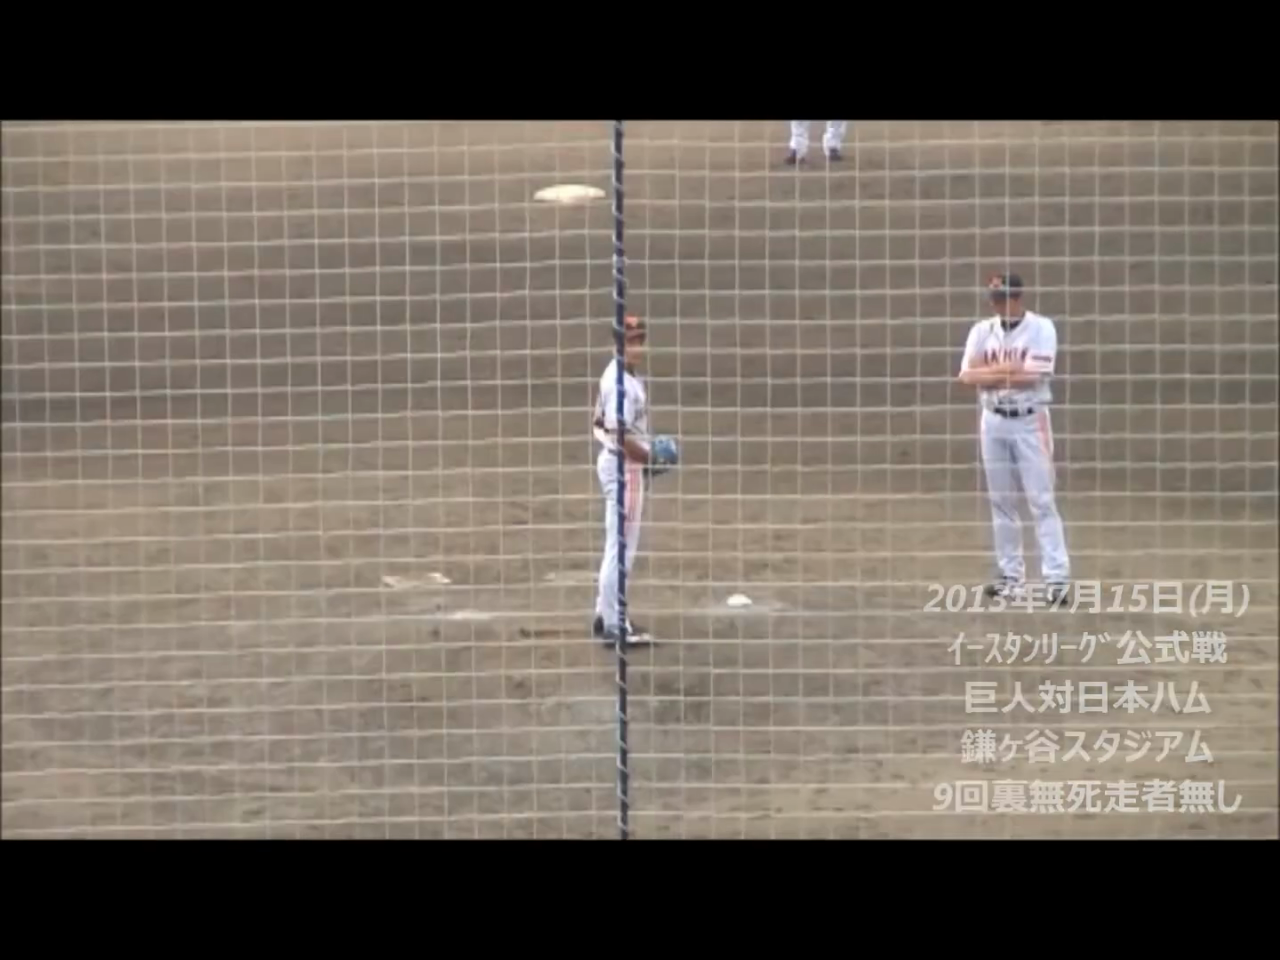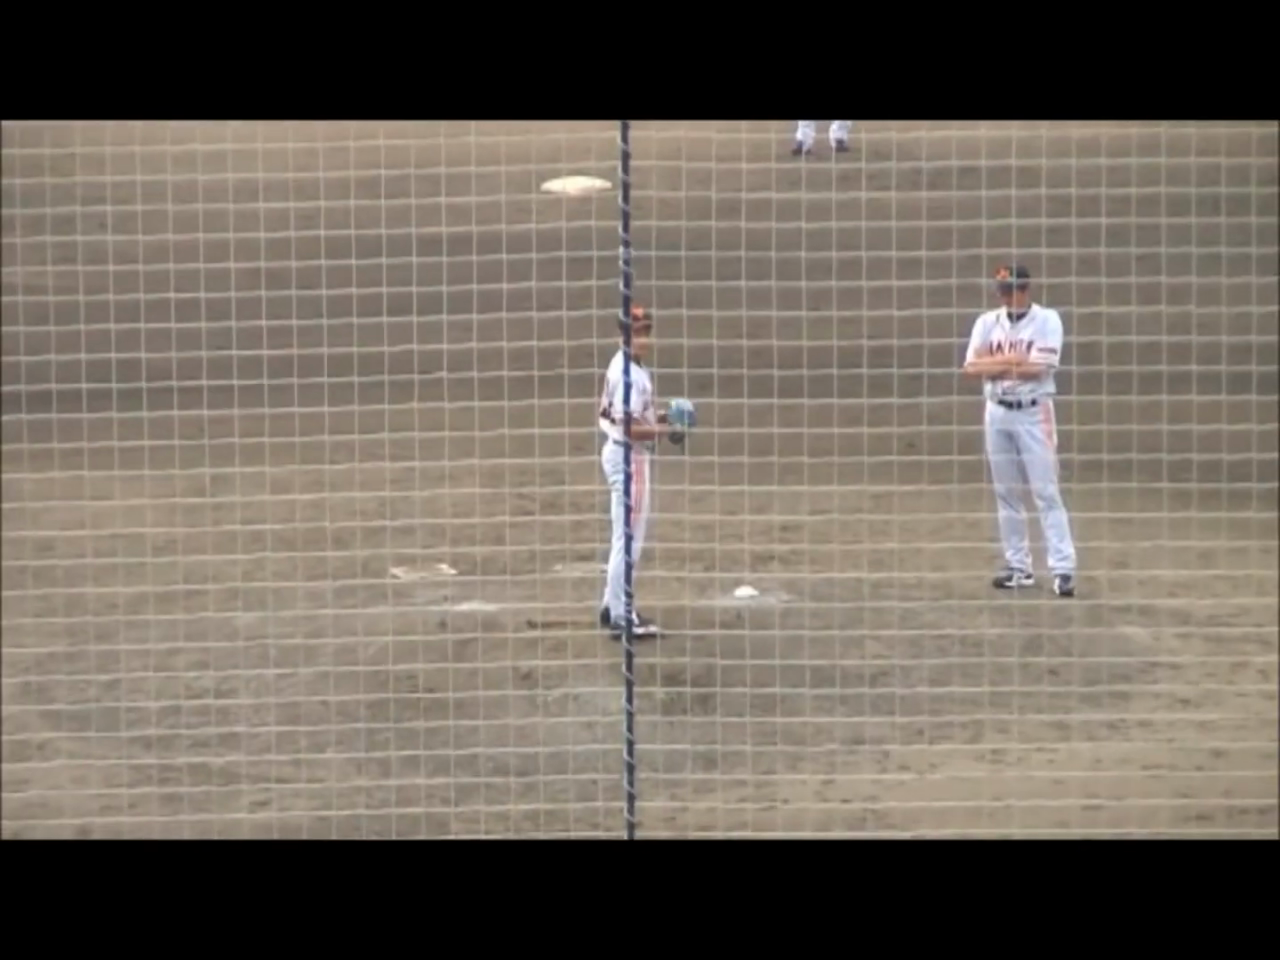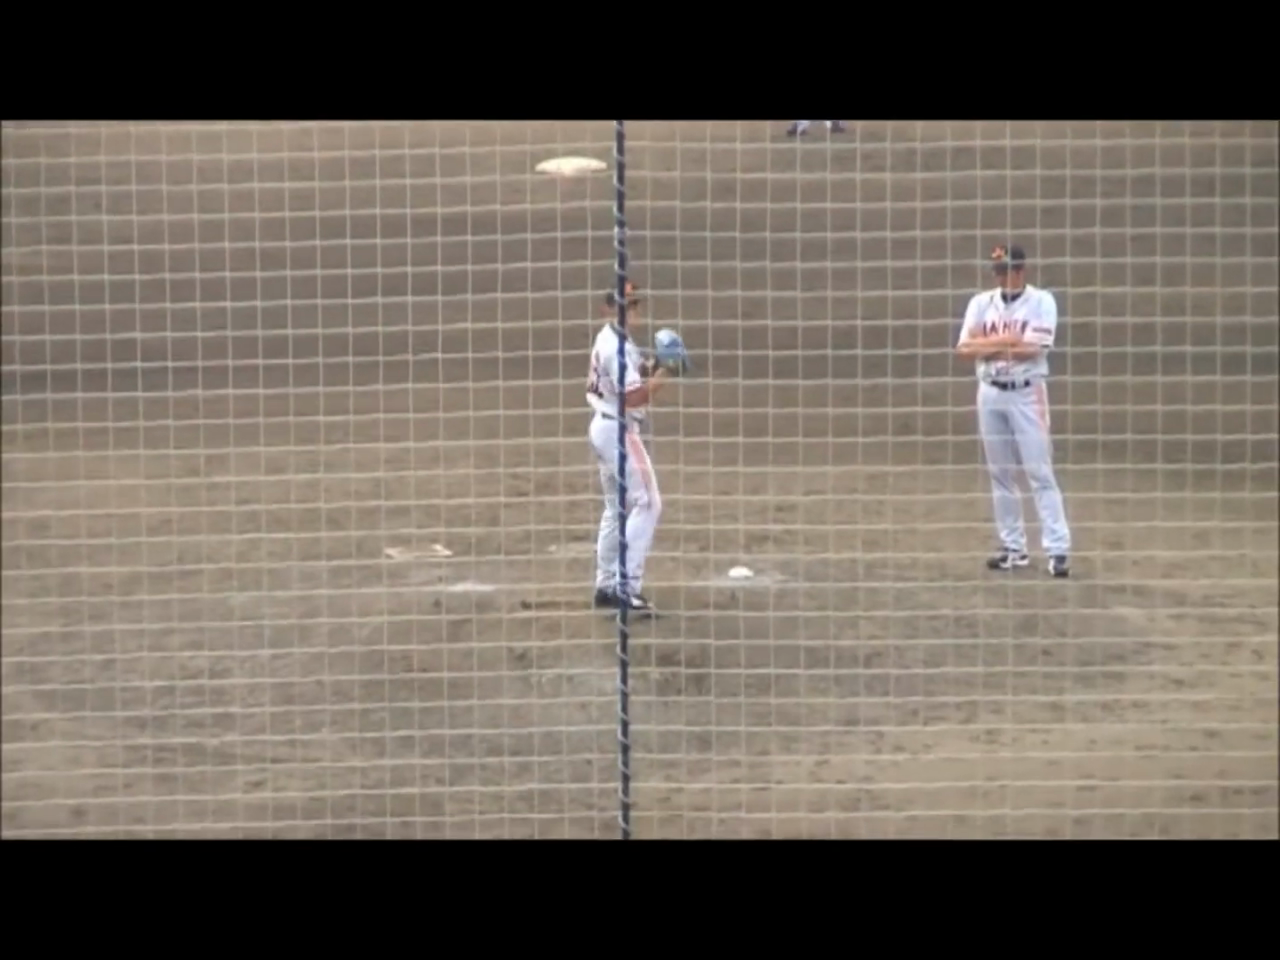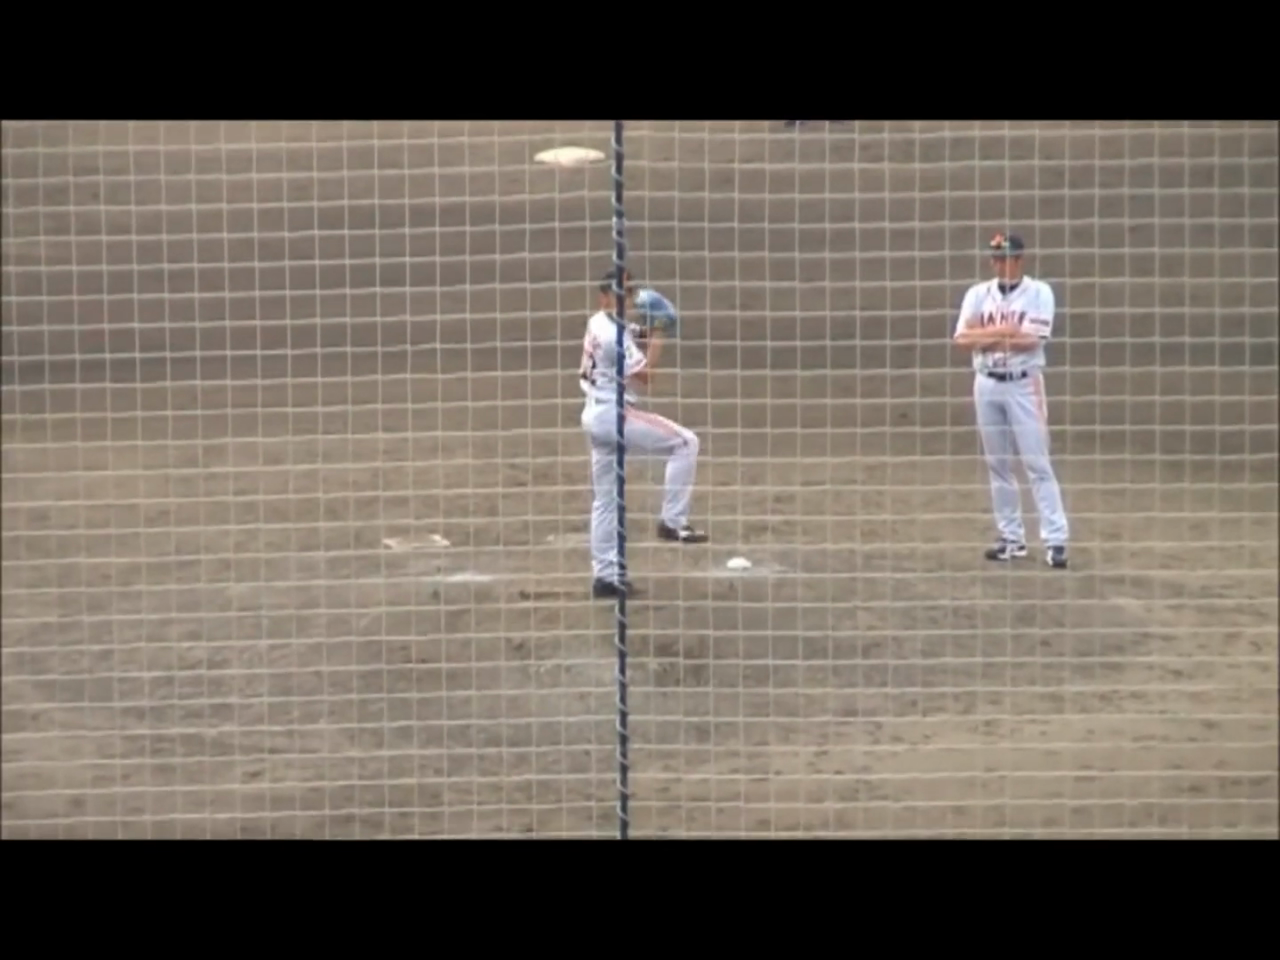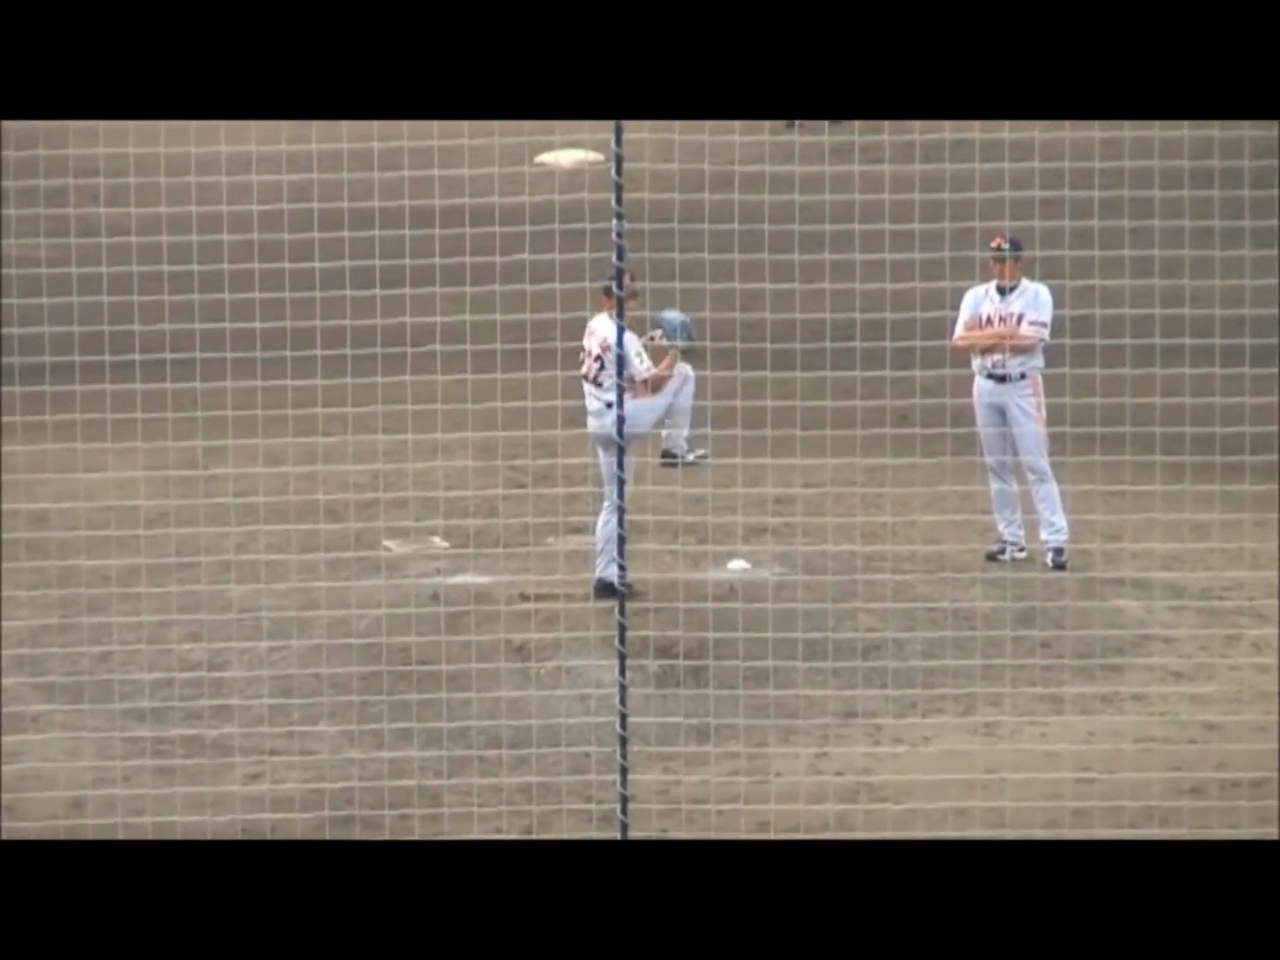
dt=0.3s
person 1, frame 1
left shoulder: (1041, 327)
right shoulder: (981, 330)
left elbow: (1034, 376)
right elbow: (967, 377)
left wrist: (989, 373)
right wrist: (1010, 368)
left hip: (1030, 421)
right hip: (993, 421)
left knee: (1042, 500)
right knee: (1001, 501)
left ankle: (1056, 578)
right ankle: (1011, 575)
person 1, frame 2
left shoulder: (1048, 320)
right shoulder: (987, 322)
left elbow: (1038, 368)
right elbow: (971, 367)
left wrist: (994, 363)
right wrist: (1014, 359)
left hip: (1034, 412)
right hip: (997, 413)
left knee: (1046, 492)
right knee: (1006, 493)
left ankle: (1063, 569)
right ankle: (1018, 566)
person 1, frame 3
left shoulder: (1042, 301)
right shoulder: (981, 302)
left elbow: (1033, 348)
right elbow: (965, 348)
left wrist: (987, 344)
right wrist: (1009, 340)
left hip: (1027, 393)
right hip: (990, 393)
left knee: (1040, 472)
right knee: (1000, 473)
left ankle: (1058, 550)
right ankle: (1014, 547)
person 1, frame 4
left shoulder: (1039, 292)
right shoulder: (977, 294)
left elbow: (1030, 340)
right elbow: (962, 339)
left wrist: (984, 335)
right wrist: (1005, 330)
left hip: (1024, 384)
right hip: (987, 385)
left knee: (1037, 464)
right knee: (997, 465)
left ankle: (1056, 541)
right ankle: (1012, 538)
person 1, frame 5
left shoulder: (1037, 294)
right shoulder: (976, 296)
left elbow: (1029, 341)
right elbow: (961, 341)
left wrist: (982, 337)
right wrist: (1005, 333)
left hip: (1023, 386)
right hip: (986, 386)
left knee: (1037, 465)
right knee: (997, 466)
left ankle: (1056, 542)
right ankle: (1012, 540)
person 2, frame 1
left shoulder: (630, 376)
right shoulder: (619, 381)
right elbow: (618, 435)
left wrist: (646, 450)
right wrist: (648, 457)
left hip: (624, 464)
right hip: (622, 466)
left knee: (619, 545)
right knee: (620, 546)
left ankle: (605, 617)
right ankle: (613, 626)
person 2, frame 2
left shoulder: (635, 366)
right shoulder: (626, 371)
right elbow: (629, 427)
left wrist: (658, 419)
right wrist: (666, 430)
left hip: (628, 454)
right hip: (628, 456)
left knee: (627, 536)
right knee: (628, 538)
left ankle: (613, 607)
right ankle: (621, 618)
person 2, frame 3
left shoulder: (612, 339)
right shoulder: (616, 346)
left elbow: (638, 370)
right elbow: (636, 397)
left wrist: (659, 367)
right wrist: (663, 375)
left hip: (605, 428)
right hip: (618, 431)
left knee: (615, 509)
right knee: (645, 506)
left ankle: (608, 586)
right ankle: (626, 586)
person 2, frame 4
left shoulder: (599, 324)
right shoulder: (613, 332)
left elbow: (636, 337)
right elbow: (644, 376)
left wrist: (649, 332)
right wrist: (656, 338)
left hip: (596, 415)
right hip: (614, 415)
left knee: (606, 499)
right knee: (686, 443)
left ankle: (606, 575)
right ankle: (672, 521)
person 2, frame 5
left shoulder: (594, 327)
right shoulder: (622, 336)
right elbow: (652, 383)
left wrist: (643, 344)
right wrist: (672, 351)
left hip: (598, 419)
right hip: (620, 416)
left knee: (614, 499)
right knee: (683, 374)
left ankle: (607, 576)
right ankle: (676, 447)
